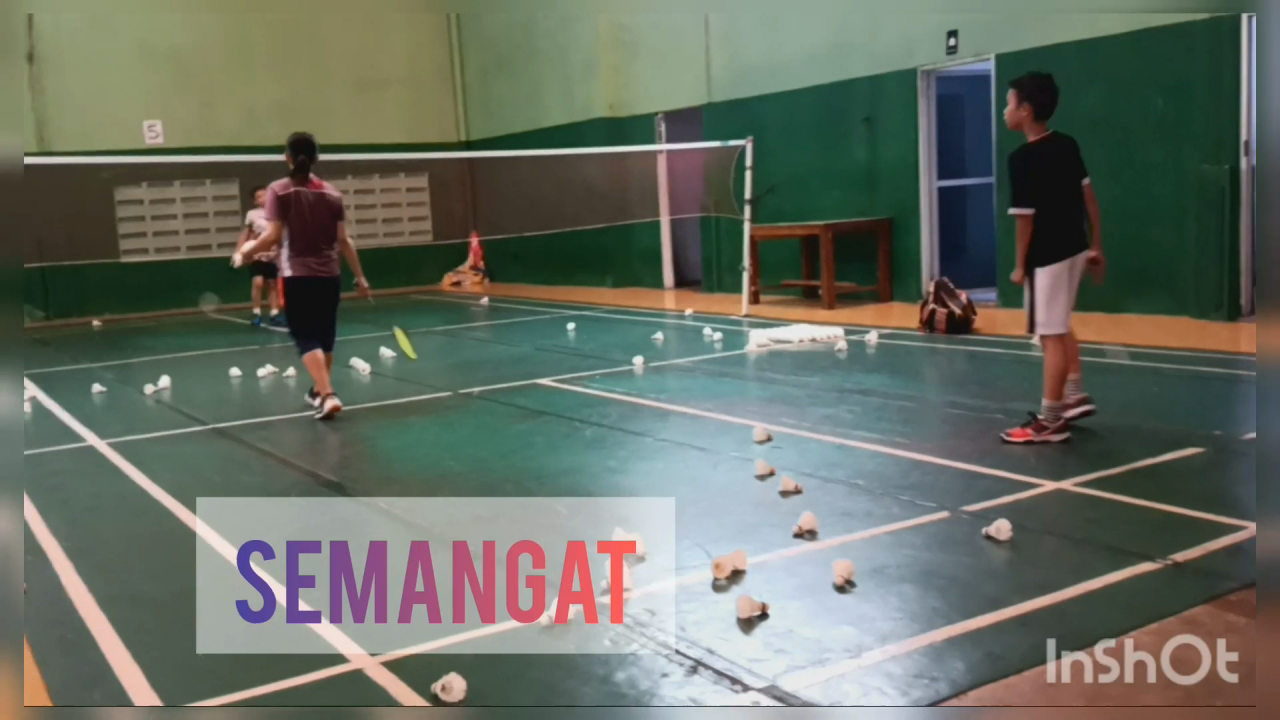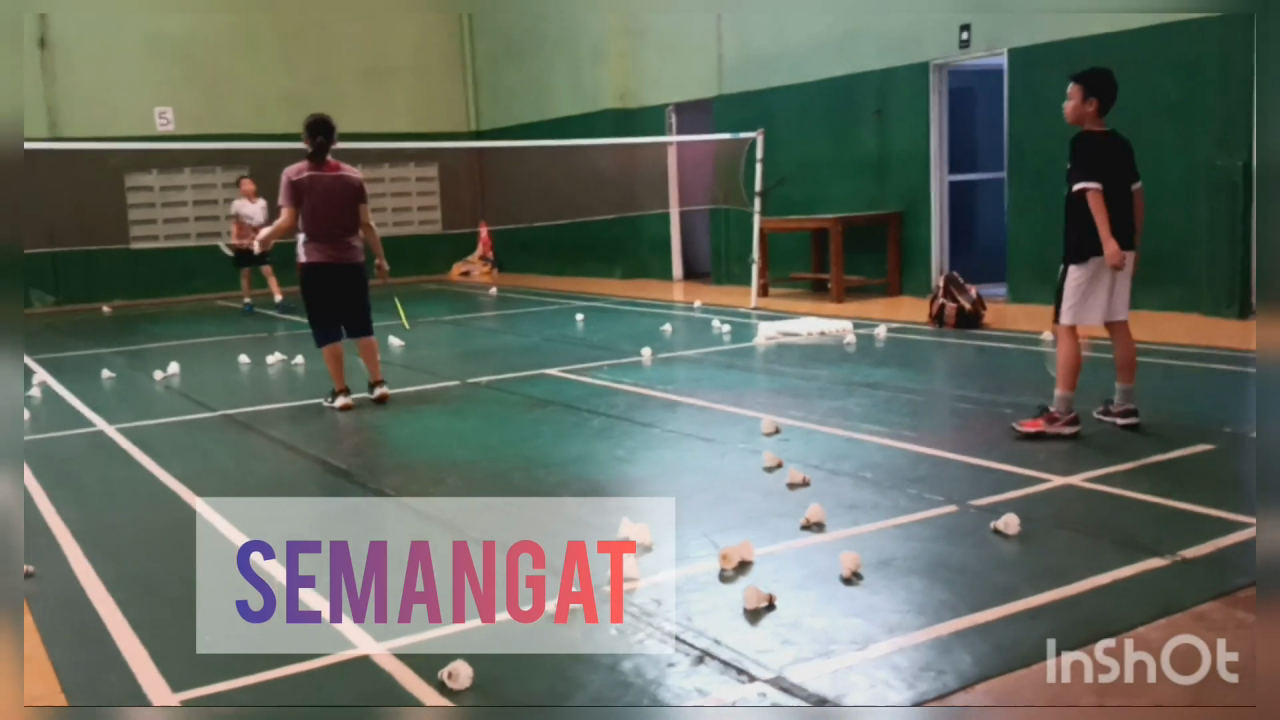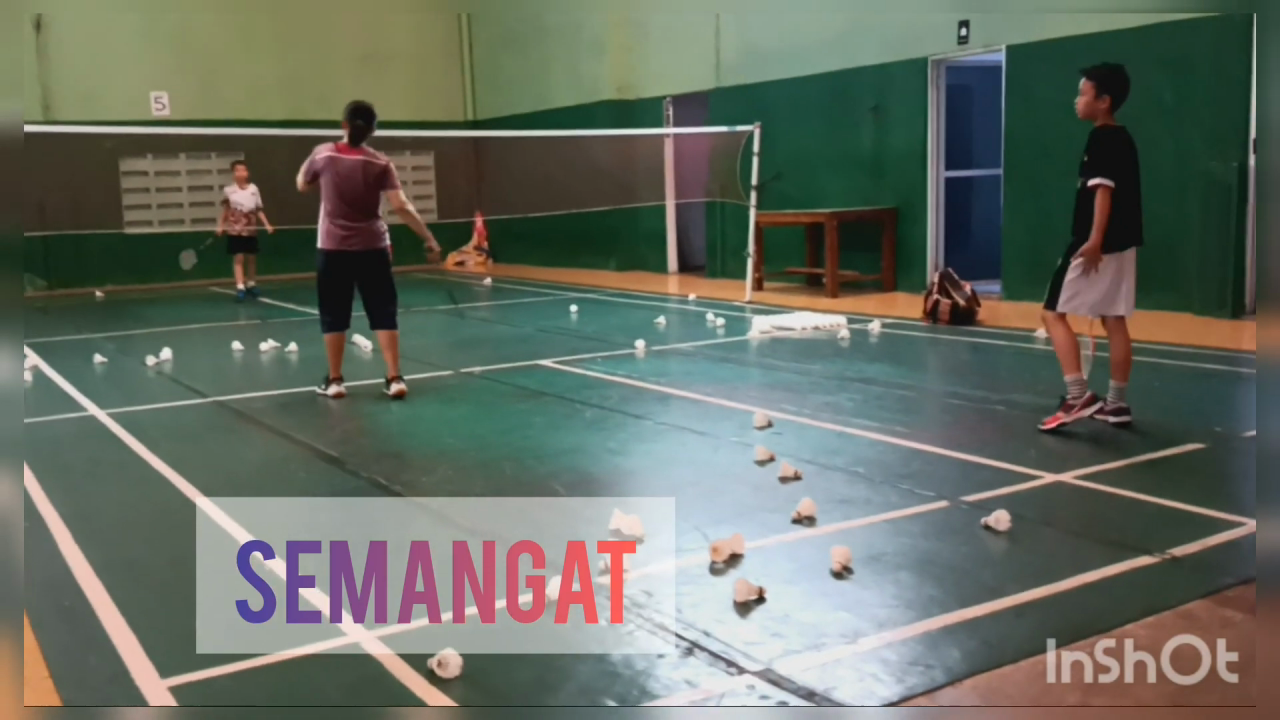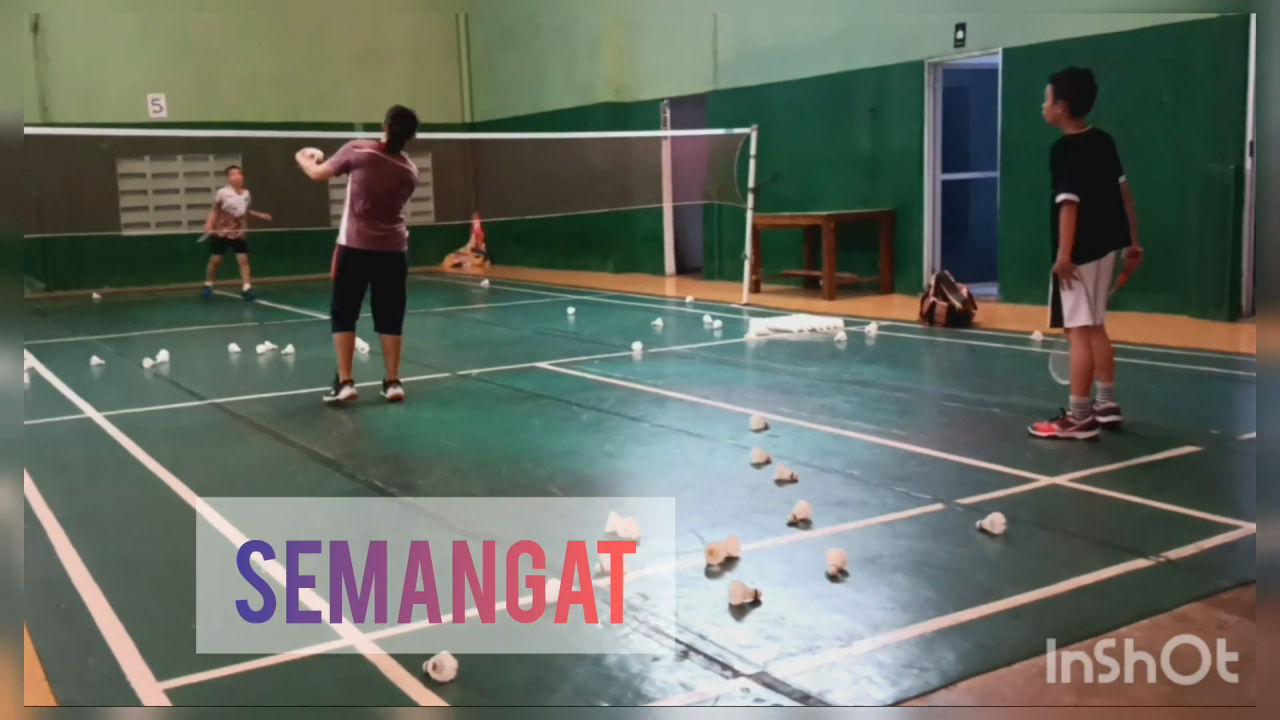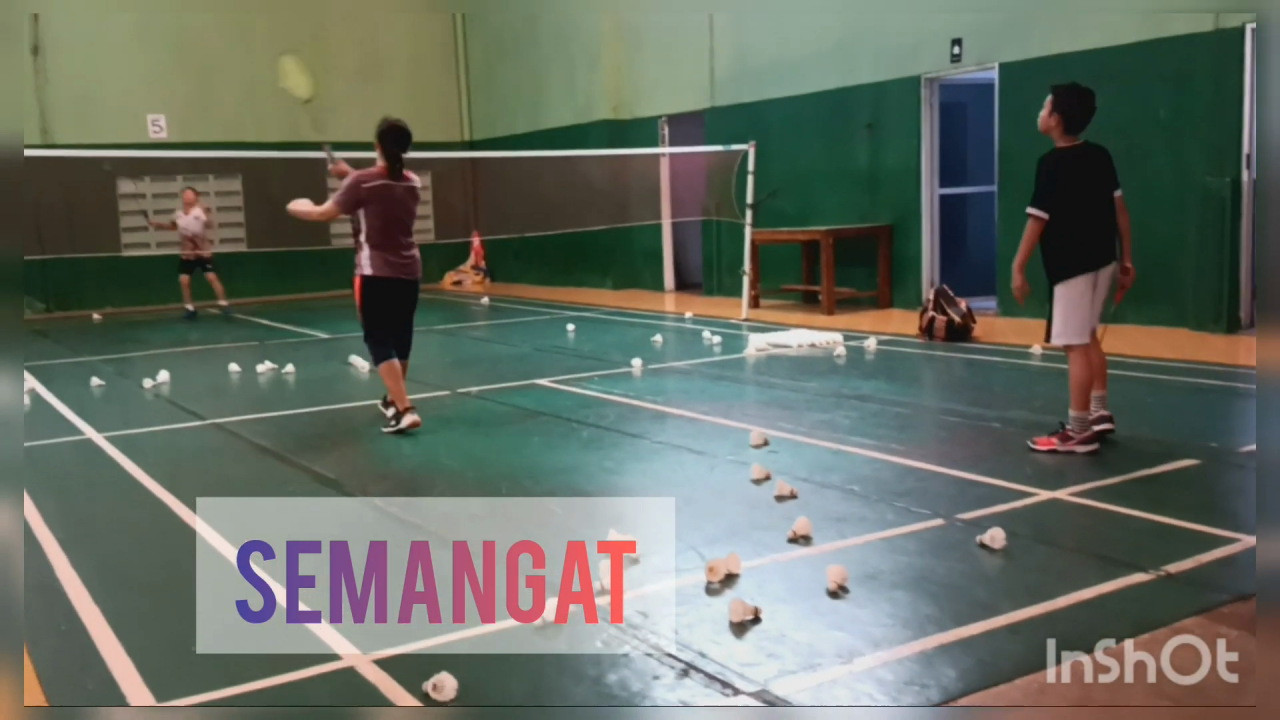
dt=0.5s
person 1, frame 1
left shoulder: (1022, 159)
right shoulder: (1067, 145)
left elbow: (1025, 218)
right elbow: (1088, 197)
left wrist: (1020, 265)
right wrist: (1095, 246)
left hip: (1047, 255)
right hip: (1073, 249)
left knee: (1050, 335)
right knee: (1058, 328)
left ankle: (1050, 421)
right ankle: (1075, 396)
person 1, frame 2
left shoulder: (1083, 143)
right shoulder: (1122, 144)
left elbow: (1092, 193)
right elbow: (1136, 197)
left wrist: (1108, 239)
right wrist: (1132, 246)
left hip: (1089, 250)
right hip: (1120, 247)
left knee: (1066, 327)
right knee: (1118, 325)
left ankle: (1062, 413)
right ankle: (1124, 405)
person 1, frame 3
left shoulder: (1101, 138)
right shoulder: (1123, 139)
left elbow: (1103, 190)
left wrist: (1094, 240)
left hip: (1100, 246)
right hip: (1123, 244)
left knee: (1055, 315)
right knee: (1114, 322)
left ankle: (1079, 397)
right ankle: (1117, 403)
person 1, frame 4
left shoulder: (1064, 149)
right shoulder: (1104, 142)
left elbow: (1069, 206)
right elbow: (1123, 193)
left wrist: (1063, 255)
right wrist: (1132, 241)
left hip: (1080, 253)
right hip: (1105, 246)
left knee: (1077, 331)
right knee: (1094, 326)
left ankle: (1079, 417)
right ankle: (1106, 403)
person 1, frame 5
left shoulder: (1051, 163)
right shoulder: (1100, 156)
left elbow: (1037, 220)
right elbow: (1120, 208)
left wrist: (1018, 268)
right wrist: (1126, 258)
left hip: (1070, 266)
right hip: (1102, 260)
left knee: (1075, 346)
right knee: (1088, 338)
left ankle: (1079, 431)
right ankle: (1100, 411)
person 2, frame 1
left shoulder: (279, 190)
right shoulder: (331, 193)
left elbow: (273, 236)
right elbow: (343, 240)
left wrist: (248, 250)
right wrist: (359, 276)
left hip: (297, 274)
right hip: (328, 274)
left knee: (306, 336)
right knee: (324, 336)
left ankle: (327, 396)
right ankle: (319, 391)
person 2, frame 2
left shoulder: (294, 175)
right shoulder: (352, 175)
left elbow: (287, 223)
right elbow: (366, 224)
left wrist: (265, 236)
right wrist: (380, 258)
left hip: (315, 262)
right hip: (351, 260)
left knee: (326, 327)
right knee: (360, 324)
left ankle: (340, 392)
right ankle: (378, 383)
person 2, frame 3
left shoulder: (322, 154)
right shoulder: (380, 164)
left elbow: (302, 185)
right elbow: (400, 206)
left wrist: (305, 167)
right wrist: (429, 238)
left hip: (333, 248)
right hip: (372, 247)
left knee: (334, 316)
right knee: (382, 313)
left ankle: (334, 381)
right ankle: (394, 379)
person 2, frame 4
left shoulder: (358, 150)
right shoulder: (410, 171)
left elbow: (319, 173)
left wrist: (304, 157)
left hip: (355, 246)
right hip: (393, 250)
left knee: (343, 314)
right knee: (390, 317)
left ankle: (344, 382)
right ankle: (392, 382)
person 2, frame 5
left shoulder: (363, 182)
right shoulder: (413, 183)
left elbow: (325, 213)
left wrist: (297, 208)
left hip: (376, 274)
right hip: (409, 273)
left knee: (380, 342)
right knee: (400, 340)
left ankle: (405, 411)
right ankle: (395, 400)
